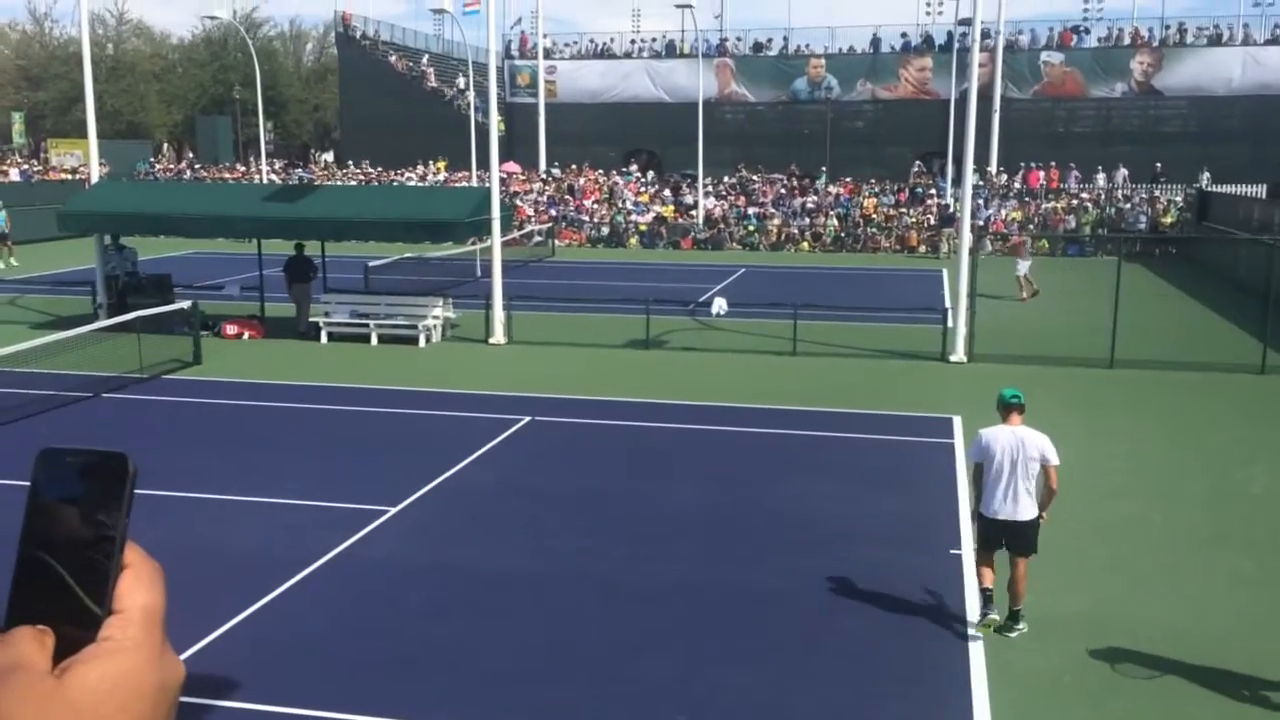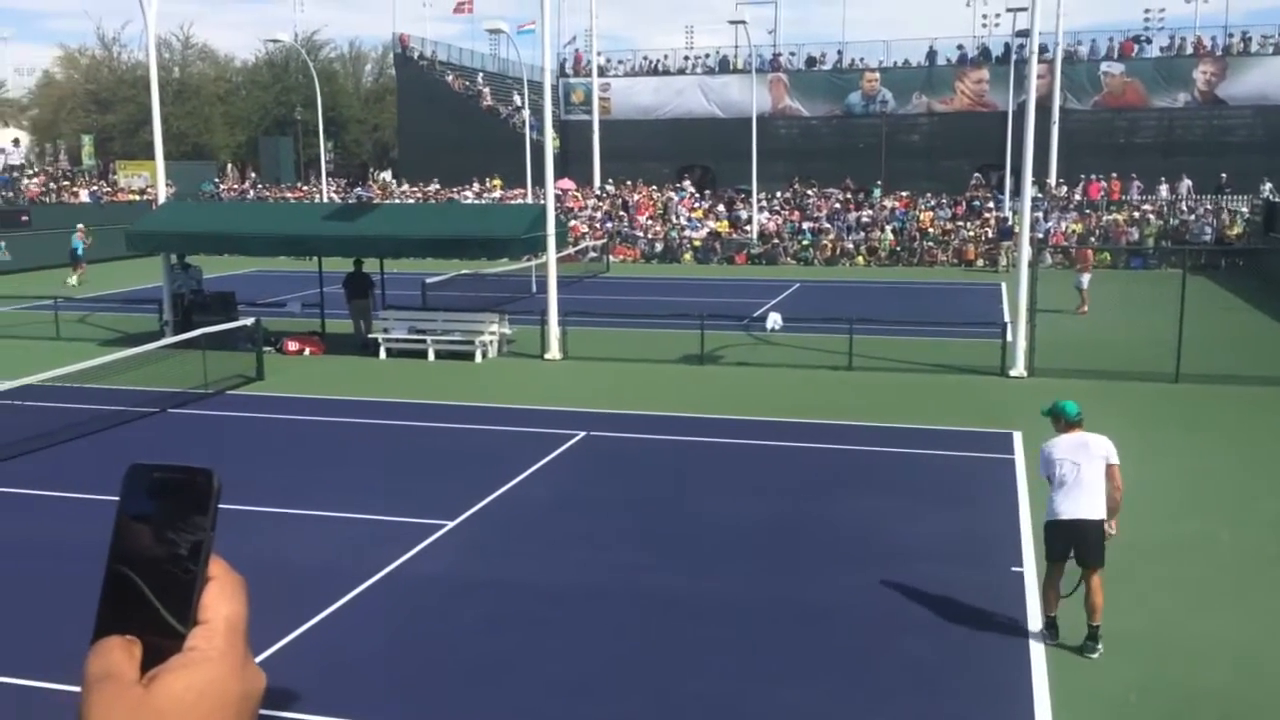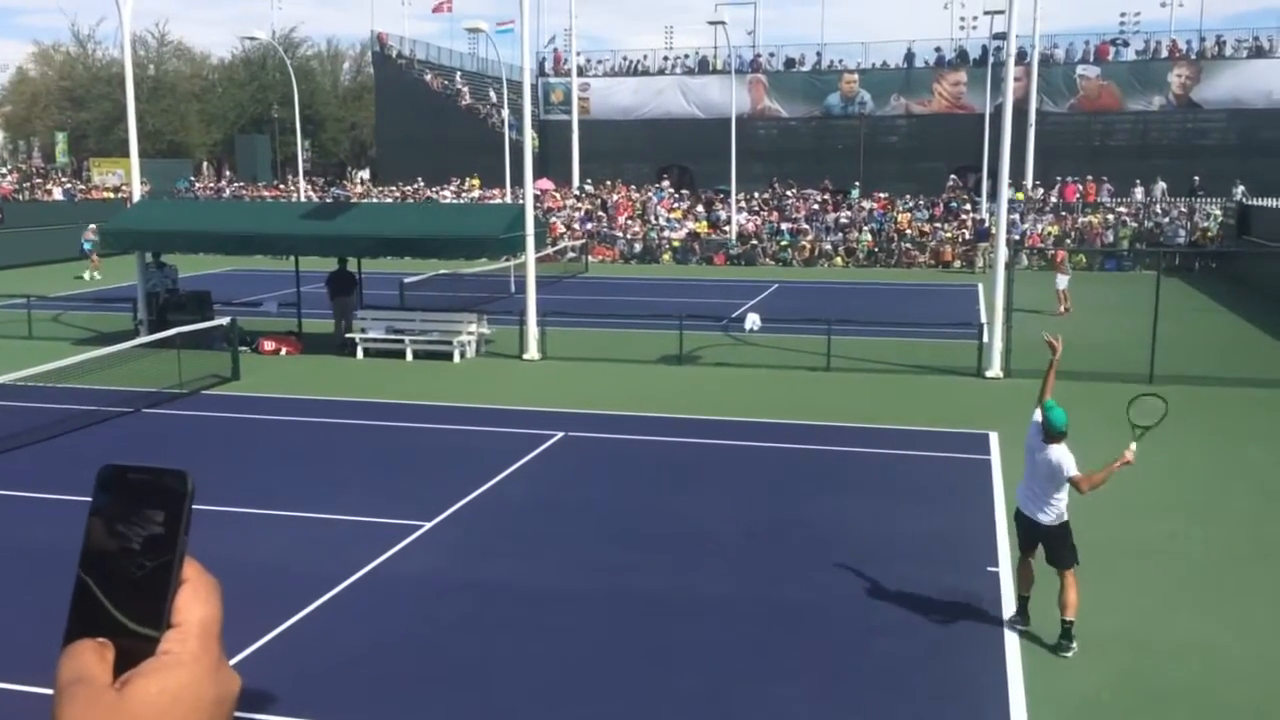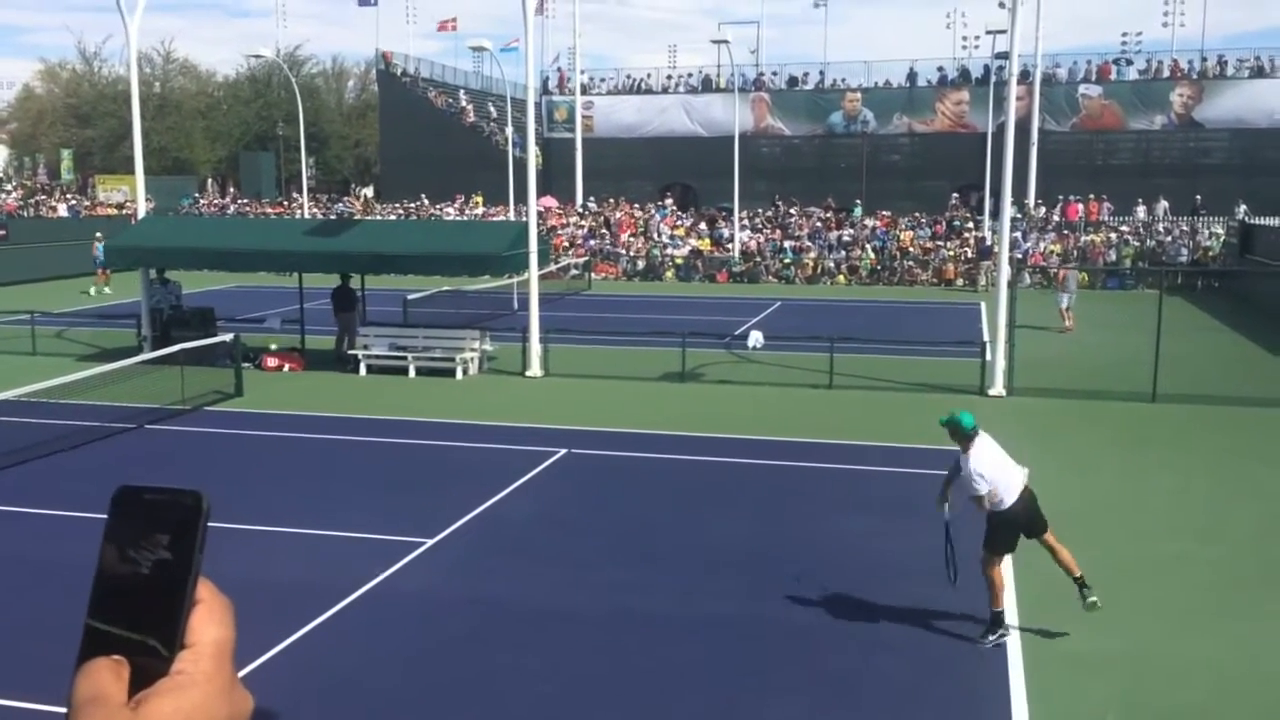
dt=0.7s
person 1, frame 1
left shoulder: (985, 436)
right shoulder: (1040, 440)
left elbow: (977, 478)
right elbow: (1052, 486)
left wrist: (979, 504)
right wrist: (1042, 509)
left hip: (990, 512)
right hip: (1025, 515)
left knee: (985, 559)
right knee: (1019, 565)
left ankle: (988, 606)
right ankle: (1013, 620)
person 1, frame 2
left shoulder: (1049, 448)
right shoulder: (1102, 443)
right elbow: (1116, 486)
right wrist: (1111, 519)
left hip: (1058, 518)
right hip: (1091, 519)
left knee: (1053, 573)
right knee: (1093, 578)
left ankle: (1050, 628)
right ankle: (1093, 638)
person 1, frame 3
left shoulder: (1034, 433)
right shoulder: (1060, 457)
left elbow: (1044, 396)
right elbow: (1083, 485)
left wrist: (1055, 358)
right wrist: (1119, 463)
left hip: (1024, 513)
right hip: (1052, 523)
left knee: (1025, 559)
right knee: (1067, 576)
left ankle: (1022, 613)
right ankle: (1067, 636)
person 1, frame 4
left shoulder: (972, 466)
right shoulder: (978, 437)
left elbow: (987, 505)
right elbow: (959, 466)
left wrist: (976, 501)
right wrist: (946, 486)
left hip: (1007, 511)
right hip: (1024, 495)
left knee: (990, 564)
right knee: (1048, 541)
left ankle: (997, 625)
right ankle: (1085, 590)
